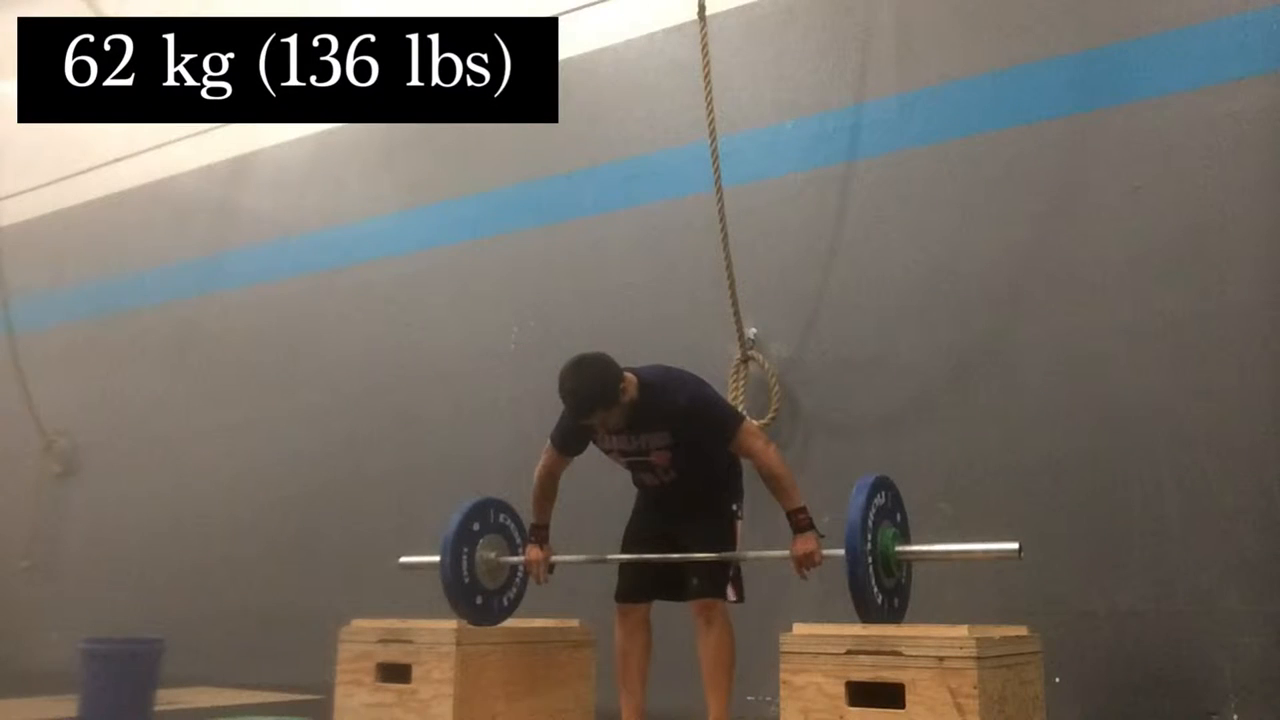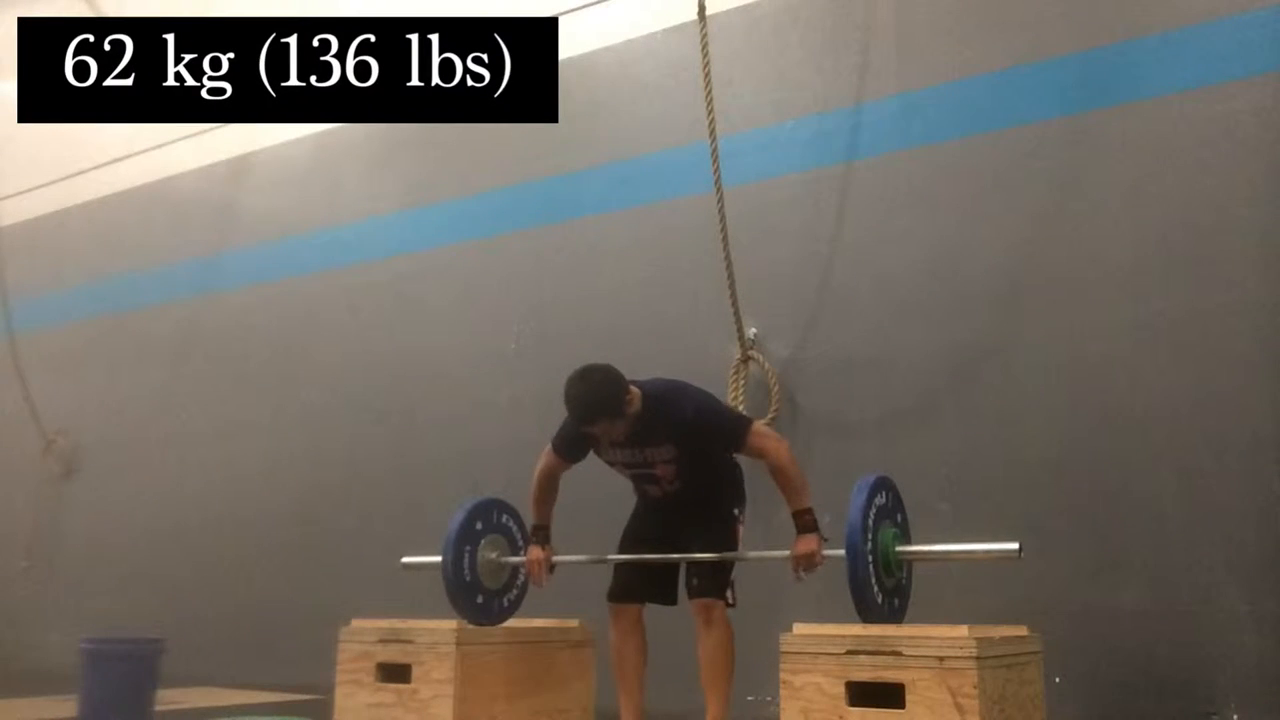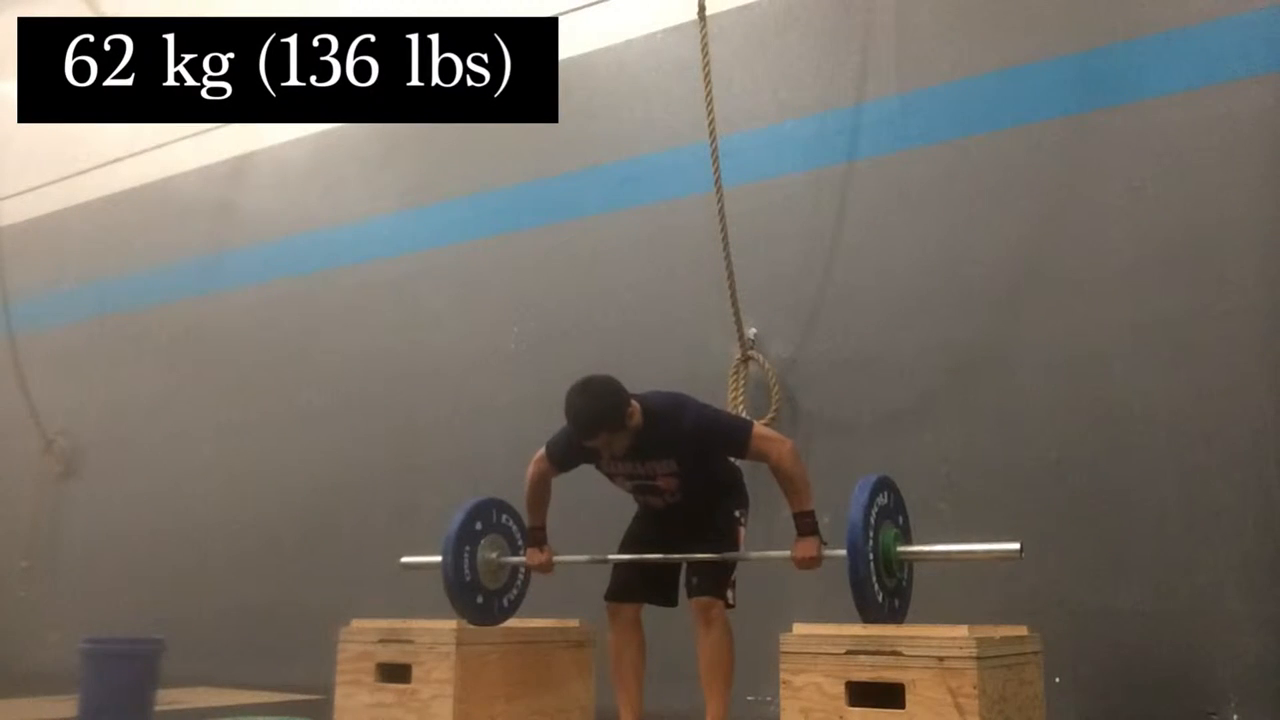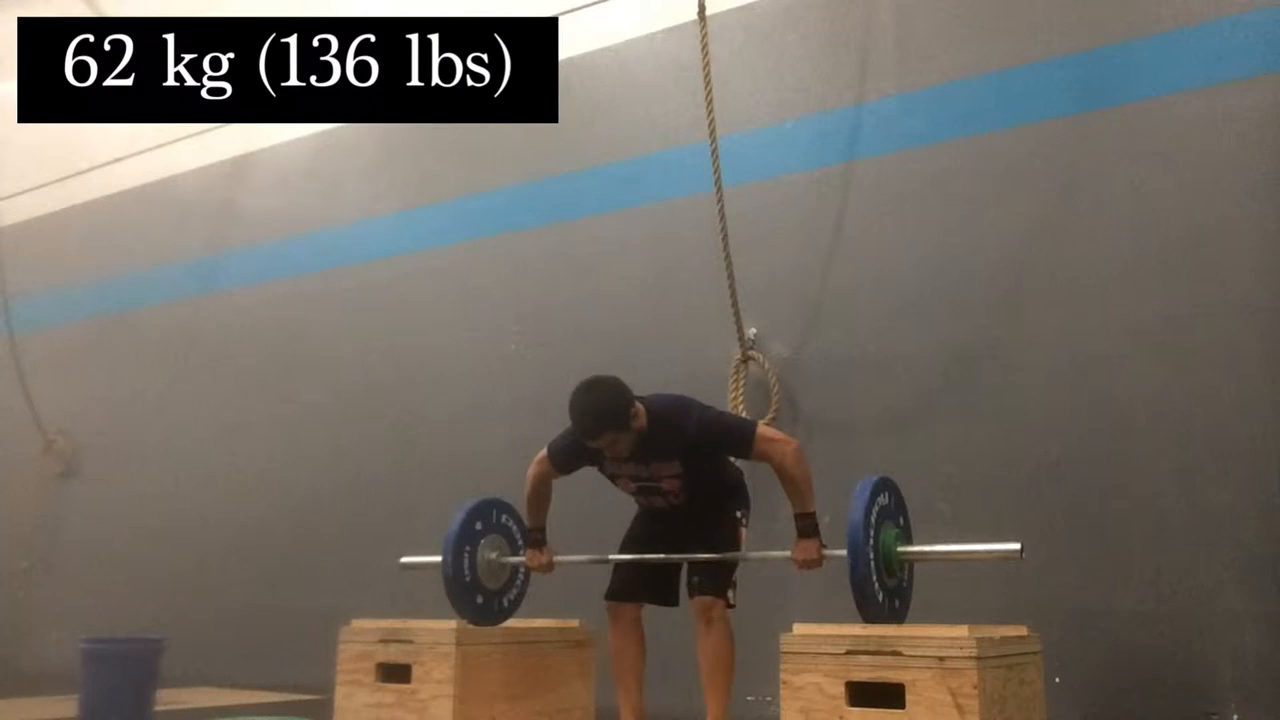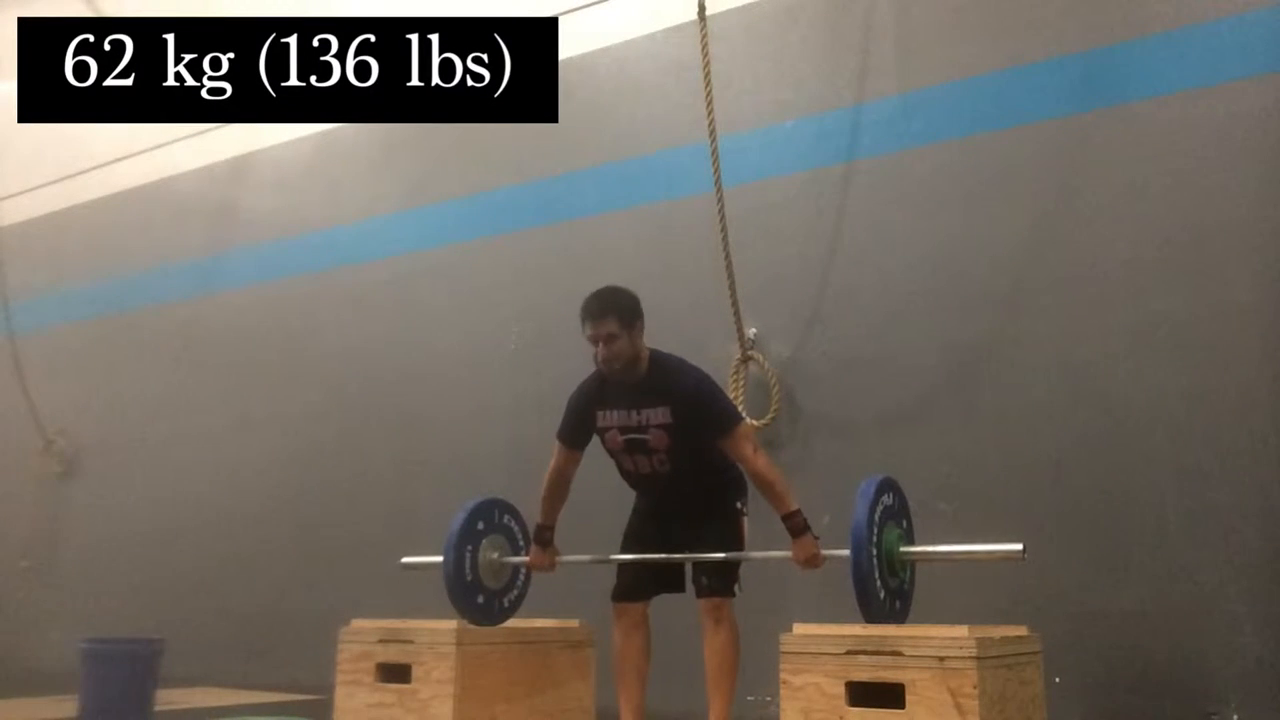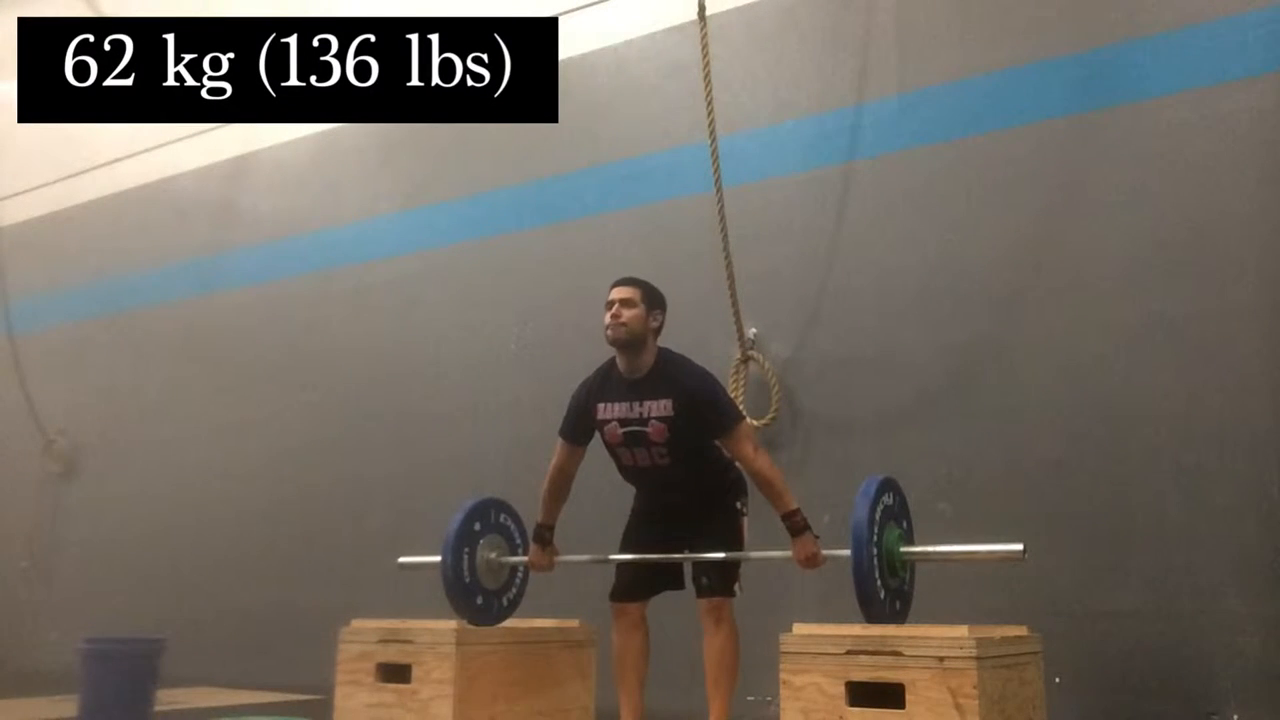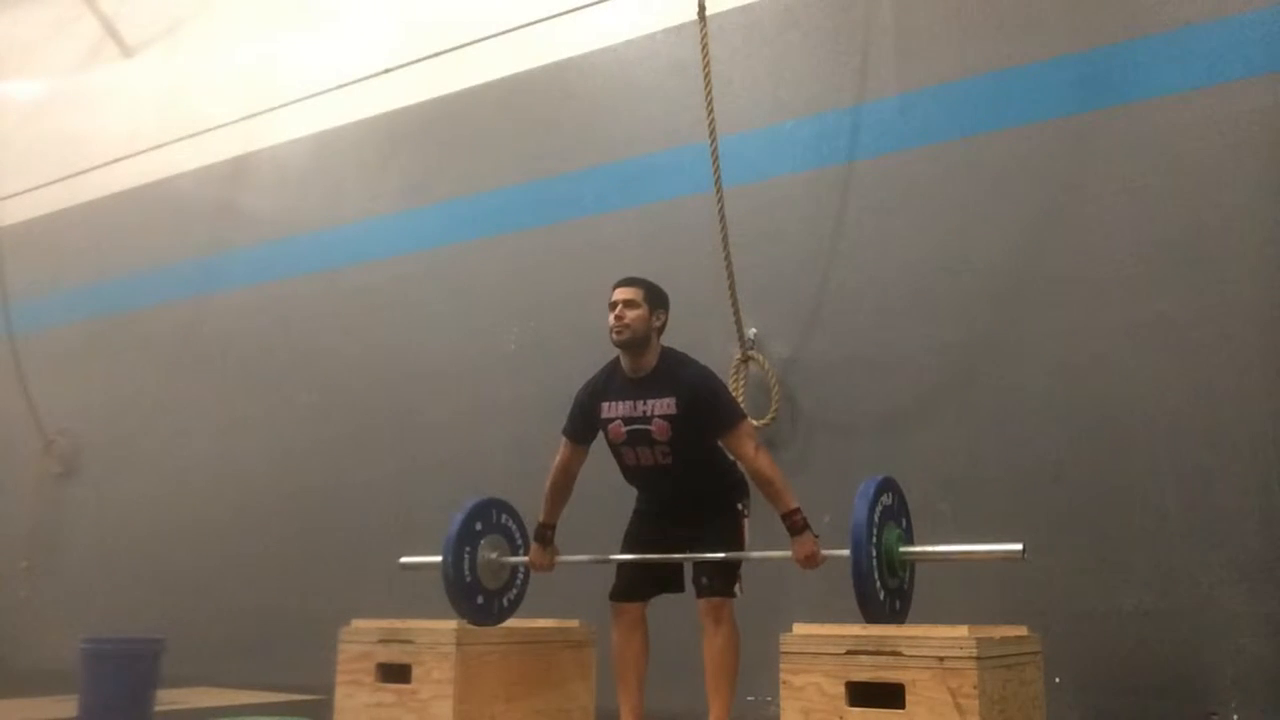
dt=0.7s
person 1, frame 1
left shoulder: (681, 396)
right shoulder: (583, 411)
left elbow: (760, 448)
right elbow: (548, 469)
left wrist: (802, 527)
right wrist: (538, 537)
left hip: (711, 500)
right hip: (656, 501)
left knee: (707, 605)
right knee: (629, 608)
person 1, frame 2
left shoulder: (684, 407)
right shoulder: (585, 422)
left elbow: (774, 447)
right elbow: (548, 469)
left wrist: (806, 527)
right wrist: (539, 537)
left hip: (713, 504)
right hip: (655, 506)
left knee: (707, 604)
right knee: (623, 606)
person 1, frame 3
left shoulder: (684, 420)
right shoulder: (582, 435)
left elbow: (780, 449)
right elbow: (538, 469)
left wrist: (807, 530)
right wrist: (537, 540)
left hip: (714, 509)
right hip: (656, 513)
left knee: (707, 605)
right knee: (620, 607)
person 1, frame 4
left shoulder: (688, 422)
right shoulder: (585, 437)
left elbow: (785, 449)
right elbow: (539, 469)
left wrist: (807, 532)
right wrist: (536, 540)
left hip: (716, 511)
right hip: (657, 514)
left knee: (708, 605)
right knee: (620, 607)
person 1, frame 5
left shoulder: (685, 384)
right shoulder: (588, 397)
left elbow: (749, 454)
right elbow: (561, 469)
left wrist: (798, 530)
right wrist: (543, 538)
left hip: (713, 504)
right hip: (654, 506)
left knee: (715, 605)
right knee: (627, 607)
person 1, frame 6
left shoulder: (689, 382)
right shoulder: (593, 392)
left elbow: (750, 453)
right elbow: (563, 466)
left wrist: (799, 529)
right wrist: (542, 536)
left hip: (711, 504)
right hip: (652, 505)
left knee: (714, 605)
right knee: (625, 607)
person 1, frame 7
left shoulder: (692, 380)
right shoulder: (596, 391)
left elbow: (751, 452)
right elbow: (565, 465)
left wrist: (798, 527)
right wrist: (543, 536)
left hip: (713, 506)
right hip: (654, 507)
left knee: (715, 606)
right knee: (625, 607)
